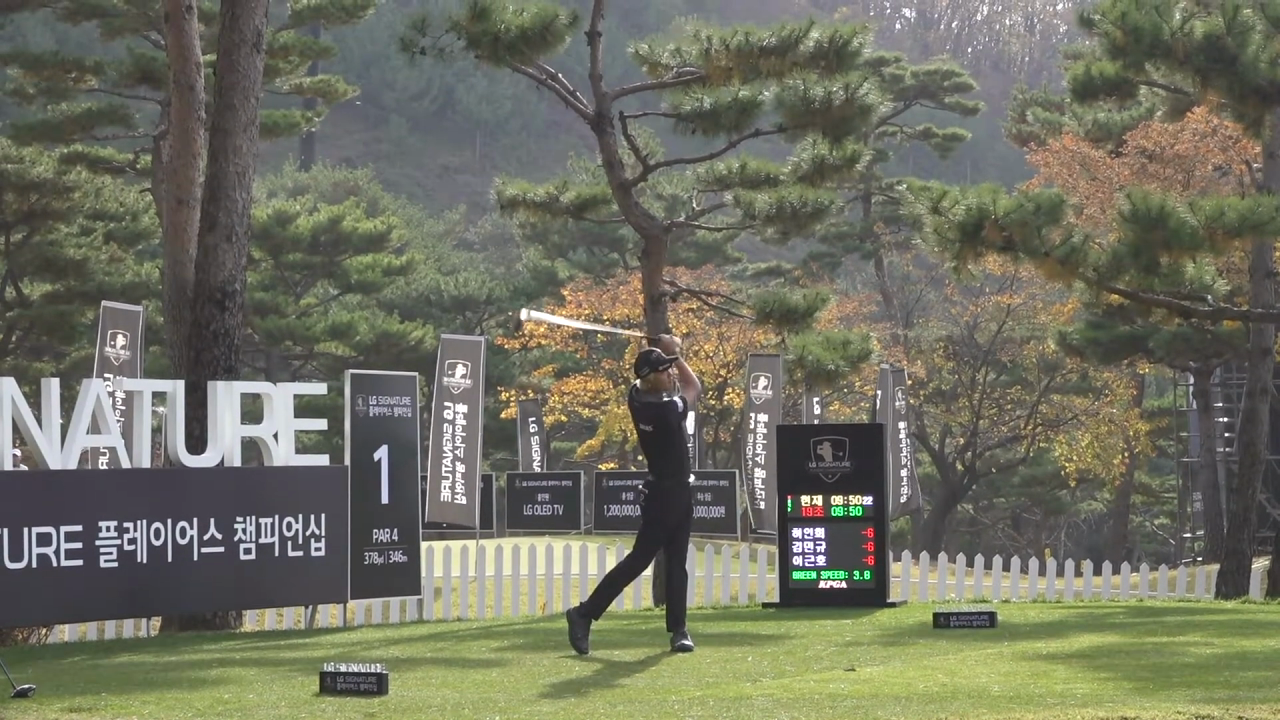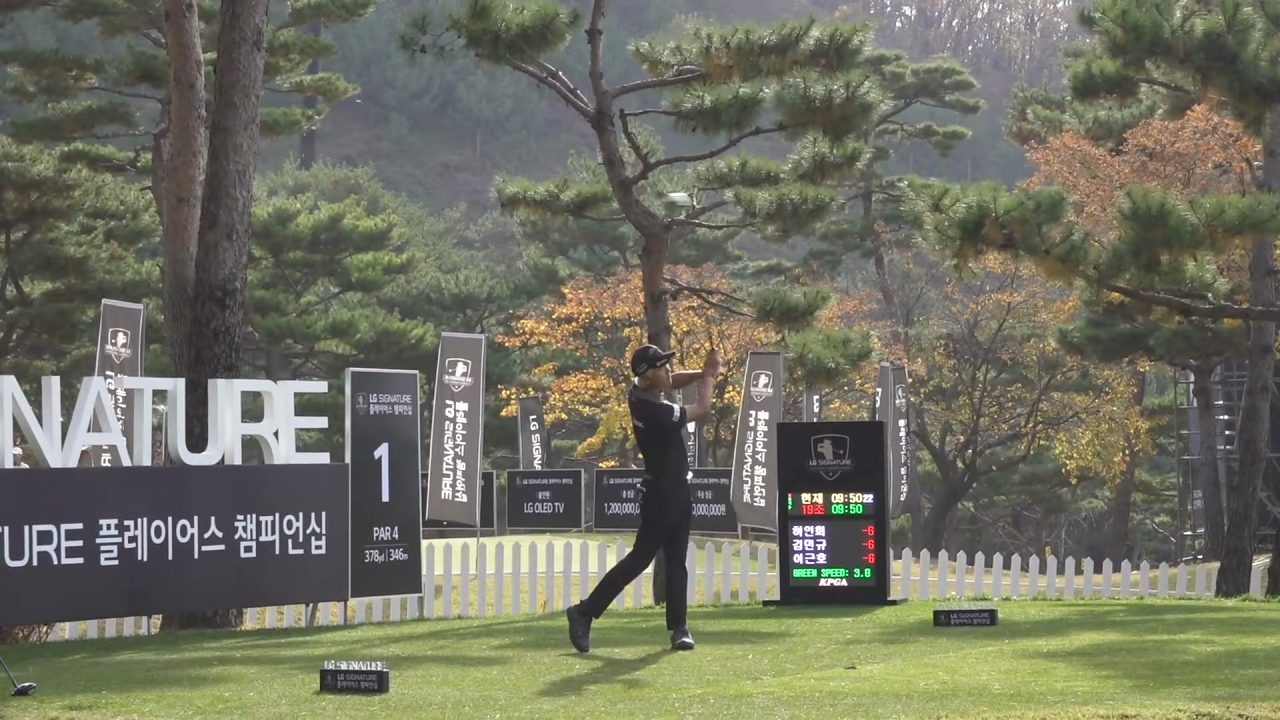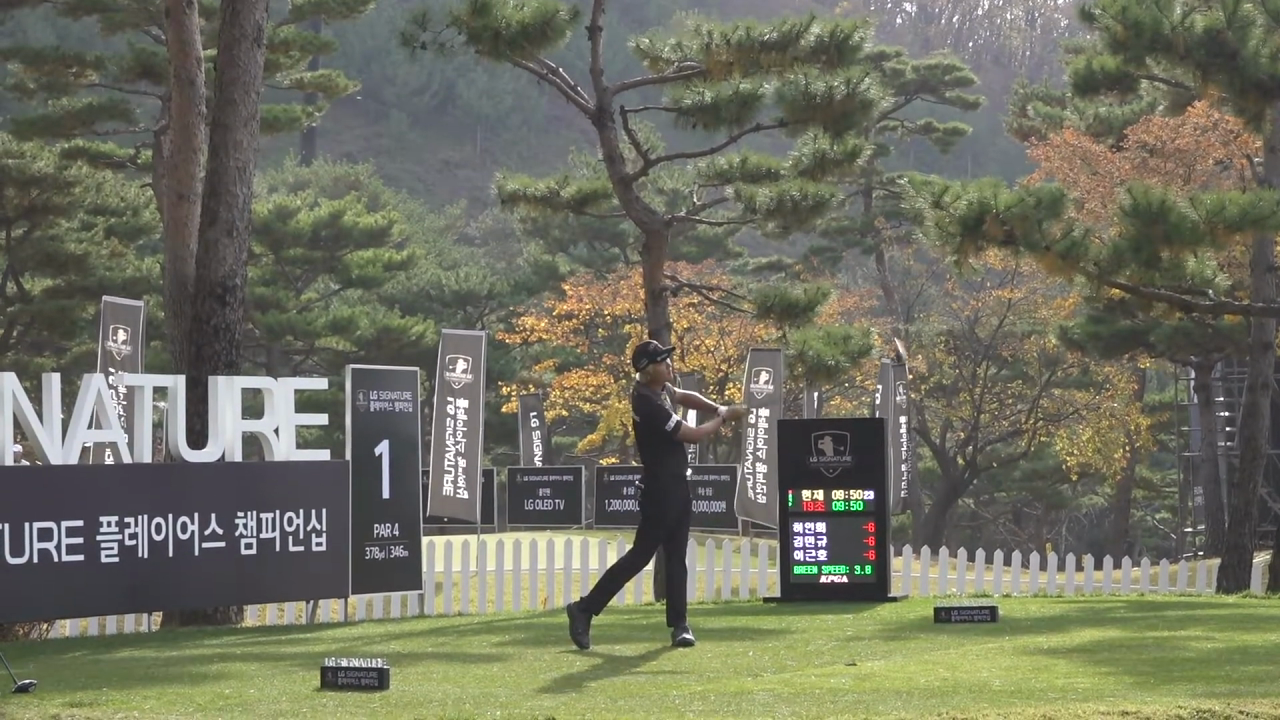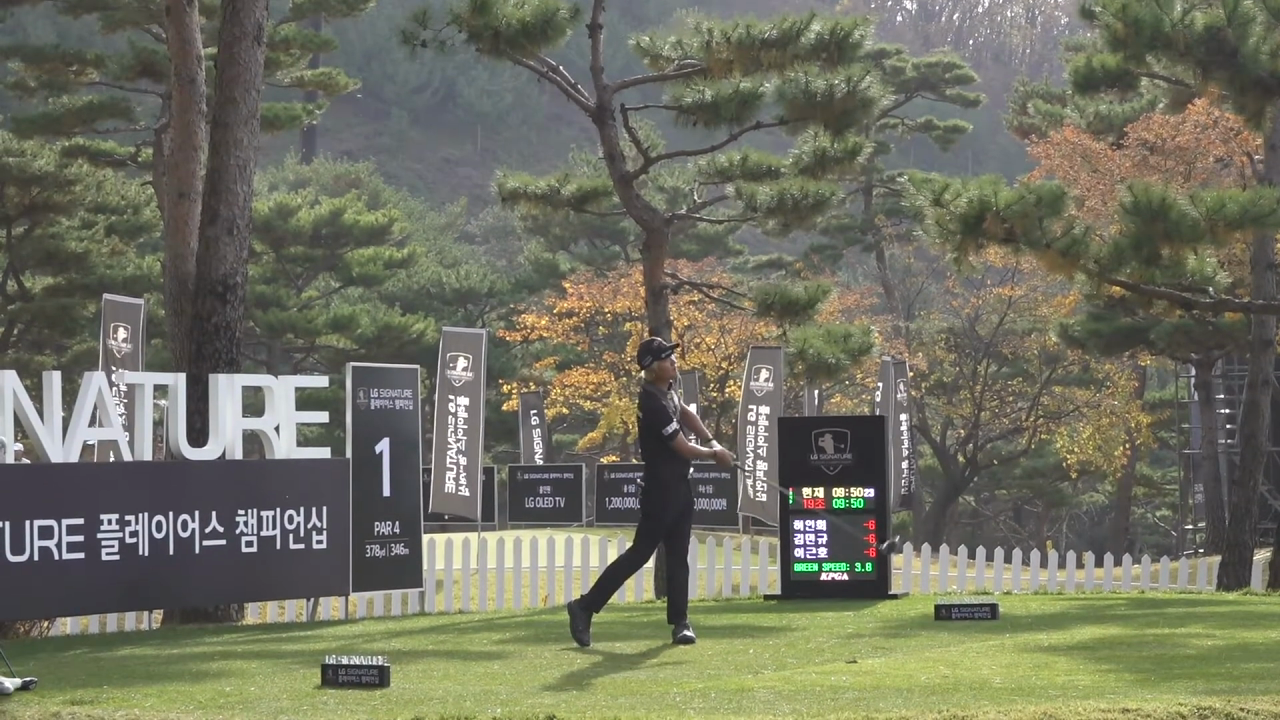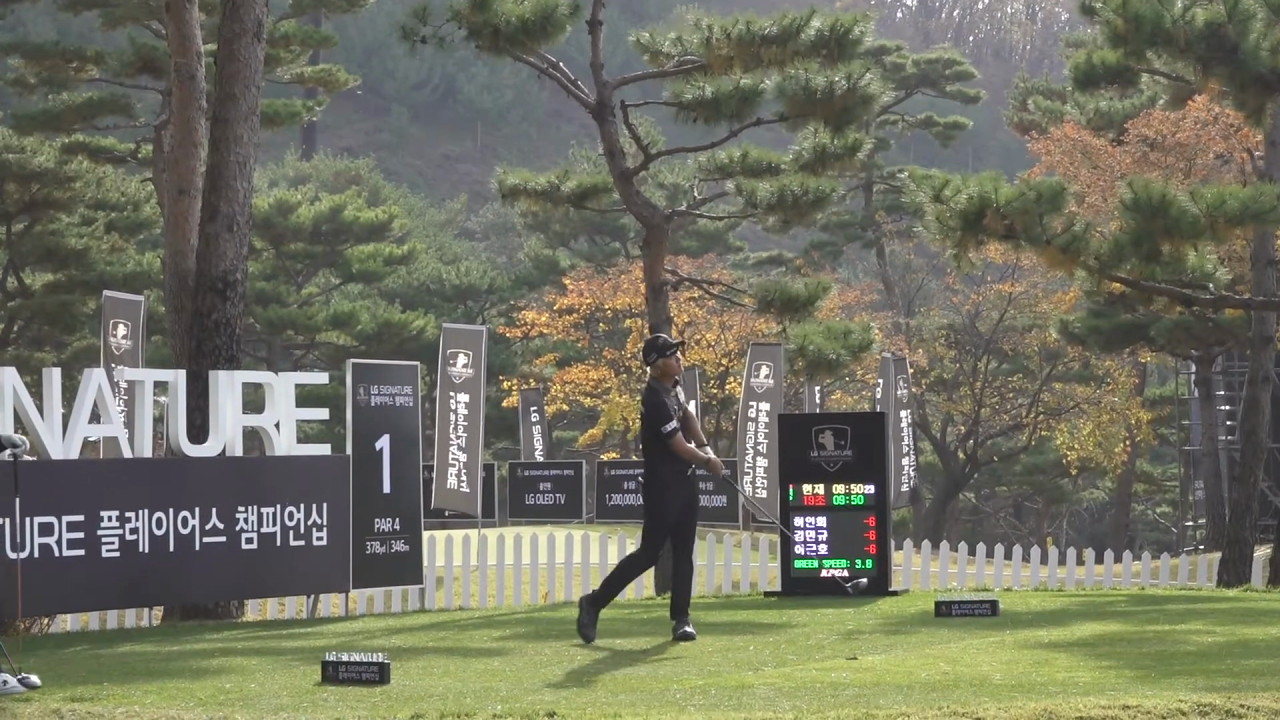
dt=0.2s
person 1, frame 1
left shoulder: (636, 394)
right shoulder: (664, 410)
left elbow: (679, 382)
right elbow: (694, 387)
left wrist: (669, 356)
right wrist: (675, 353)
left hip: (677, 491)
right hip: (665, 493)
left knee: (677, 562)
right knee: (639, 559)
left ankle: (678, 629)
right ankle: (584, 613)
person 1, frame 2
left shoulder: (640, 391)
right shoulder: (654, 409)
left elbow: (675, 380)
right elbow: (700, 410)
left wrist: (702, 371)
right wrist: (708, 375)
left hip: (675, 489)
right hip: (663, 492)
left knee: (676, 560)
right knee: (640, 557)
left ankle: (678, 627)
right ankle: (585, 611)
person 1, frame 3
left shoulder: (653, 388)
right shoulder: (651, 405)
left elbow: (684, 397)
right elbow: (693, 435)
left wrist: (717, 408)
right wrist: (724, 417)
left hip: (675, 486)
right hip: (661, 489)
left knee: (676, 557)
right knee: (640, 554)
left ankle: (678, 624)
right ankle: (585, 607)
person 1, frame 4
left shoulder: (665, 387)
right shoulder: (654, 404)
left elbow: (685, 414)
right elbow: (684, 448)
left wrist: (711, 441)
right wrist: (714, 453)
left hip: (679, 484)
right hip: (662, 487)
left knee: (678, 555)
right knee: (640, 553)
left ankle: (679, 621)
right ankle: (585, 606)
person 1, frame 5
left shoulder: (673, 384)
right shoulder: (656, 400)
left elbow: (688, 415)
right elbow: (681, 448)
left wrist: (706, 448)
right wrist: (707, 461)
left hip: (684, 481)
right hip: (662, 484)
left knee: (683, 553)
right knee: (649, 553)
left ankle: (681, 618)
right ankle: (594, 602)
